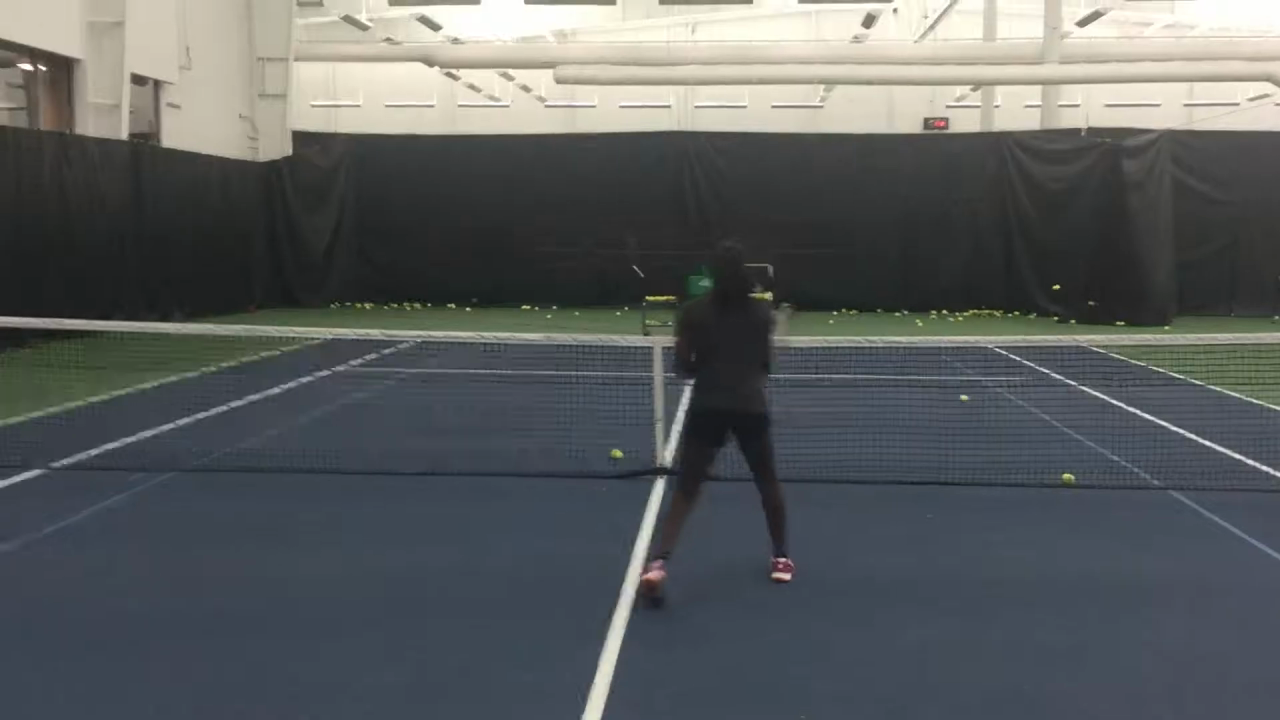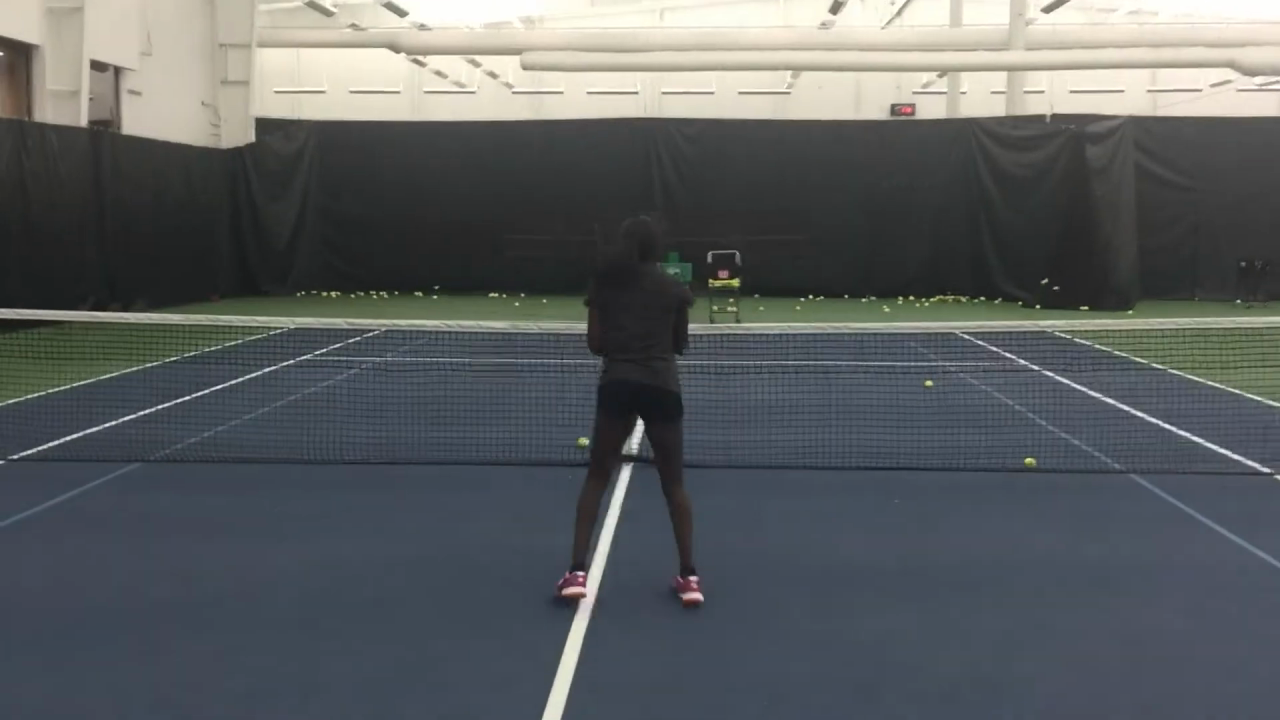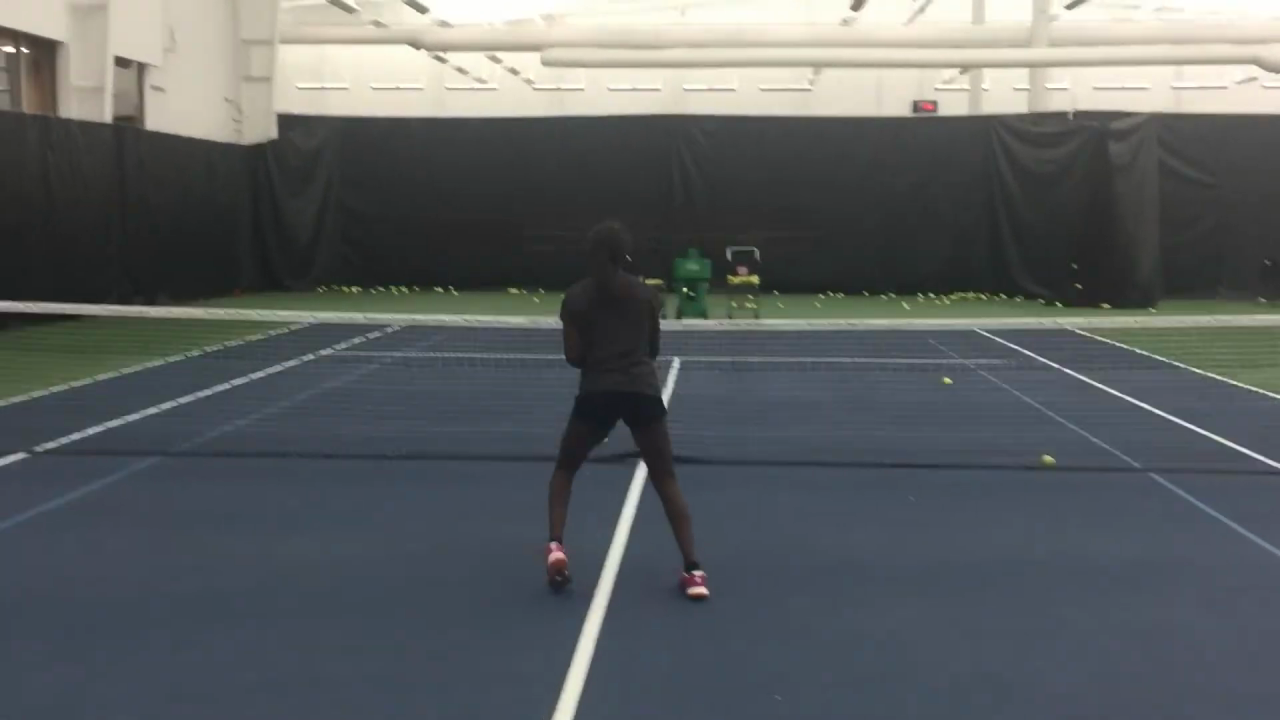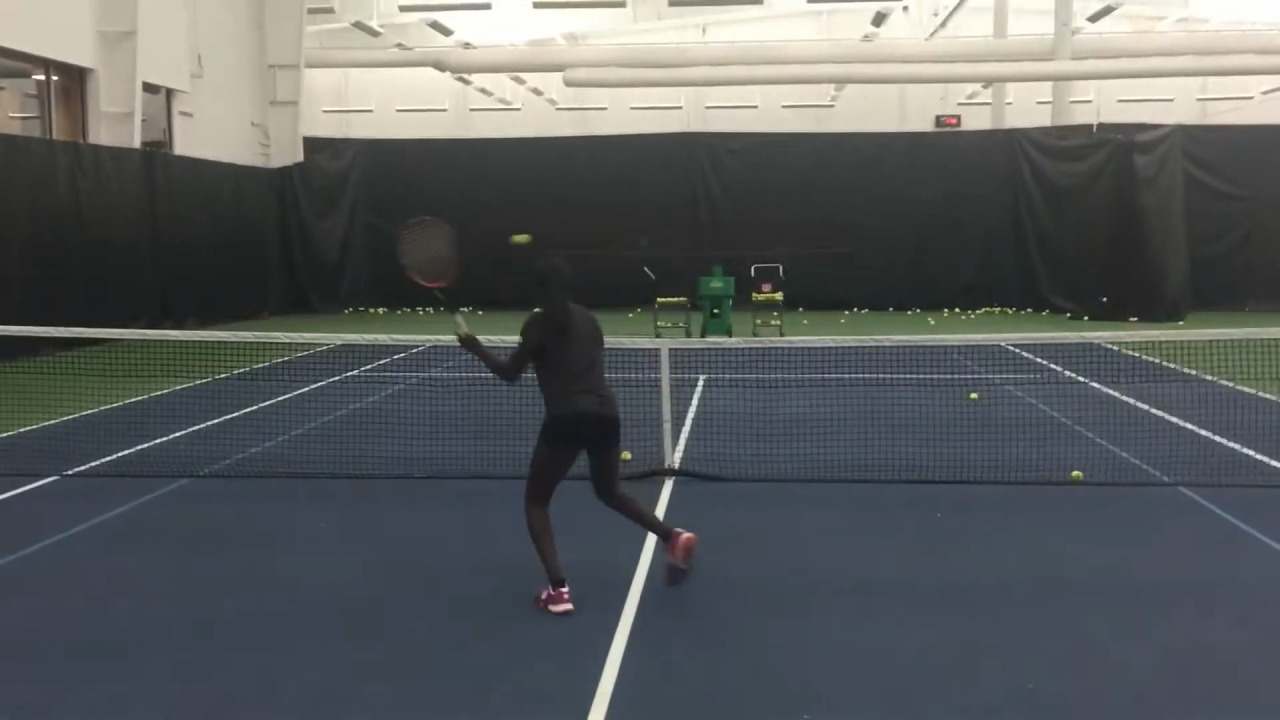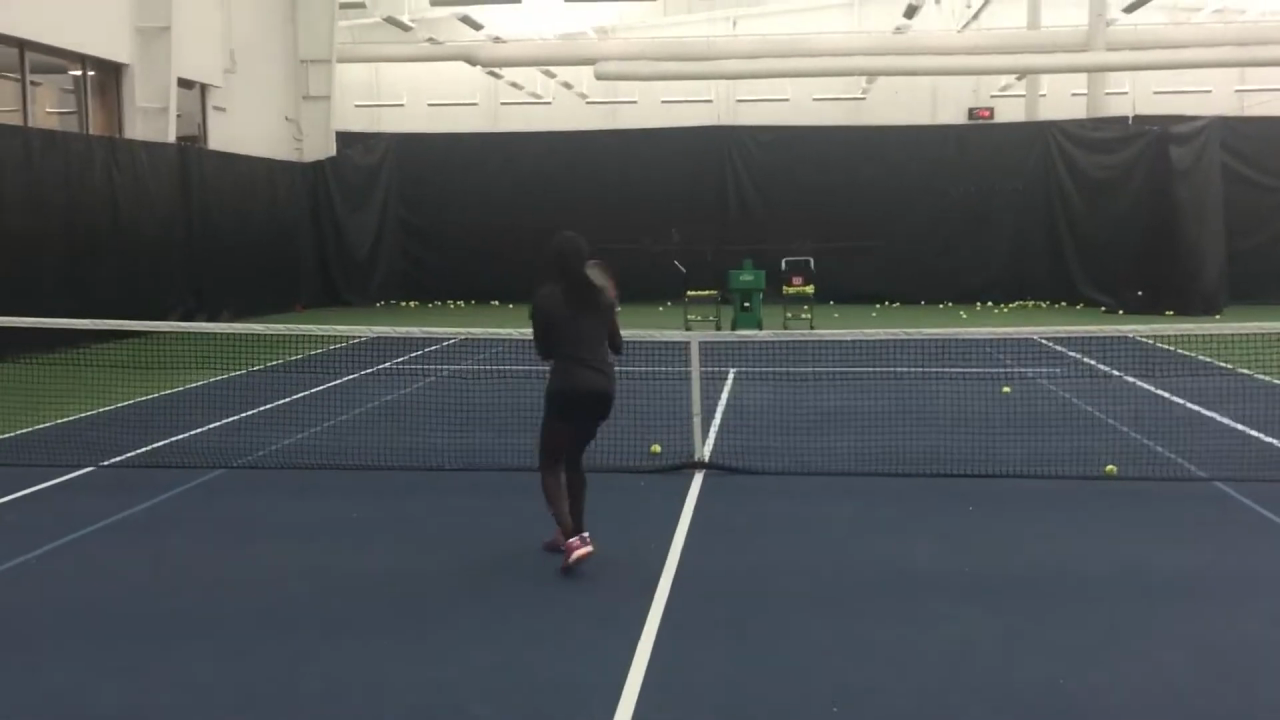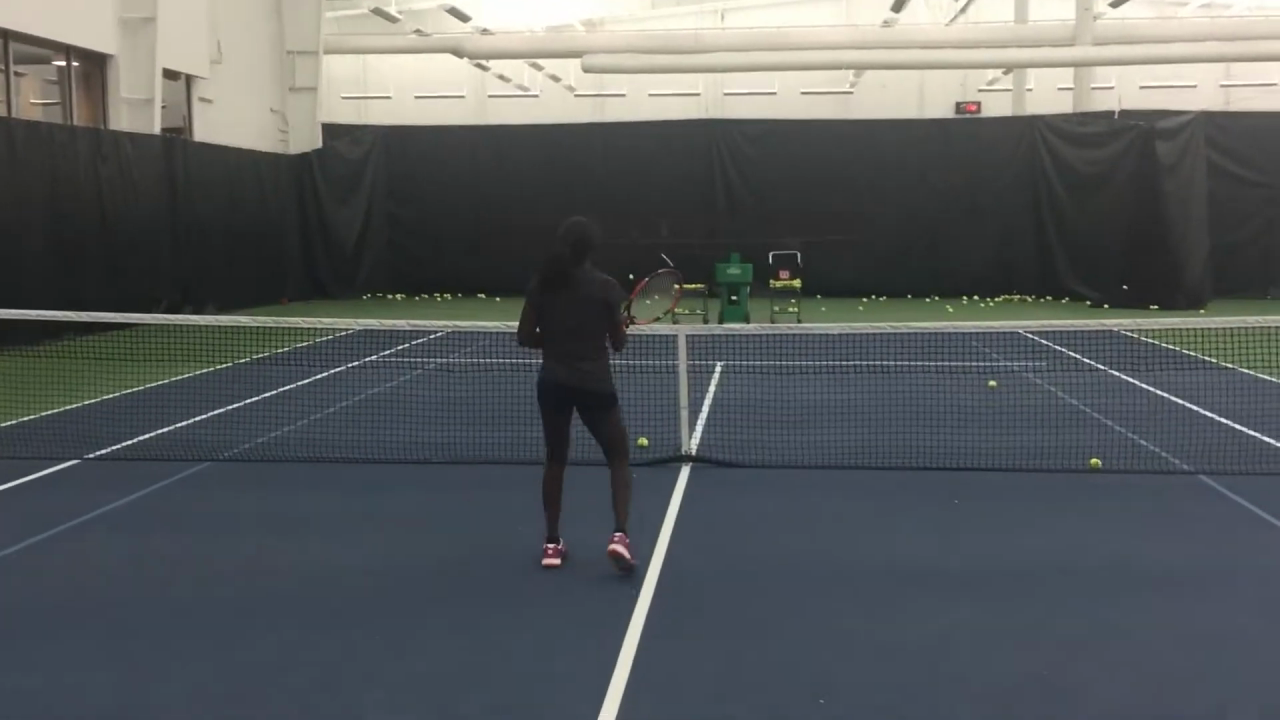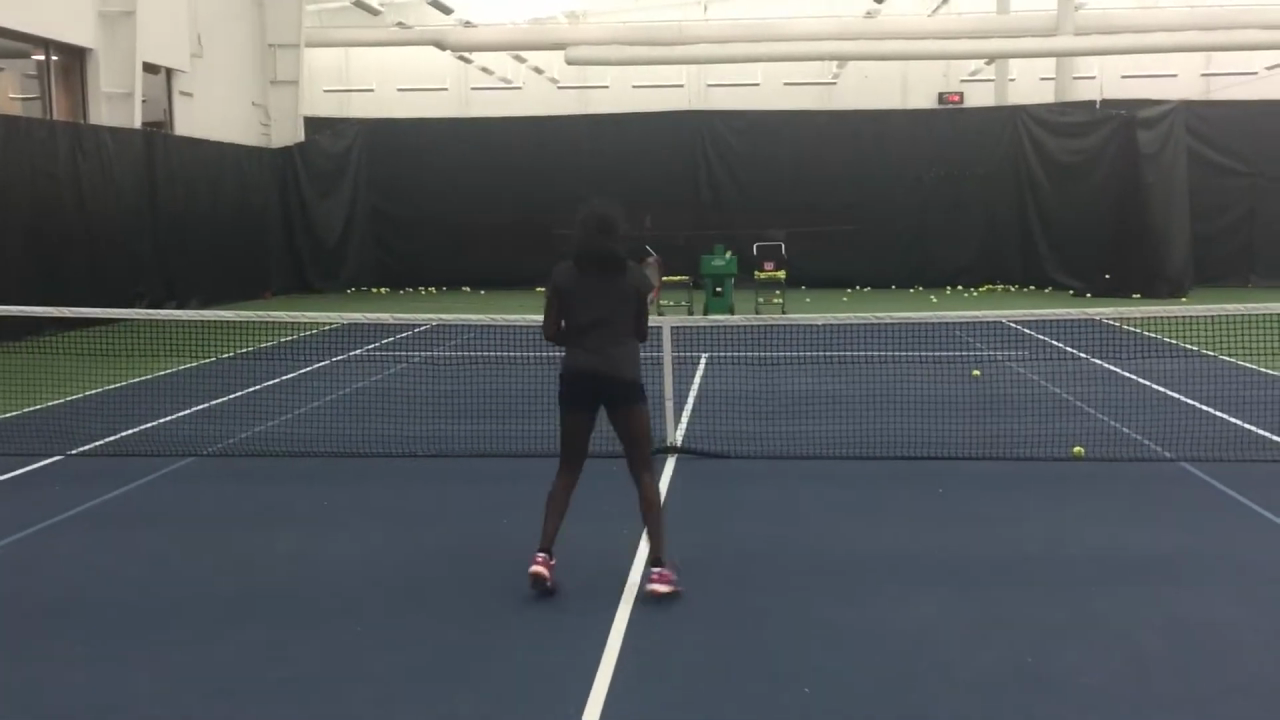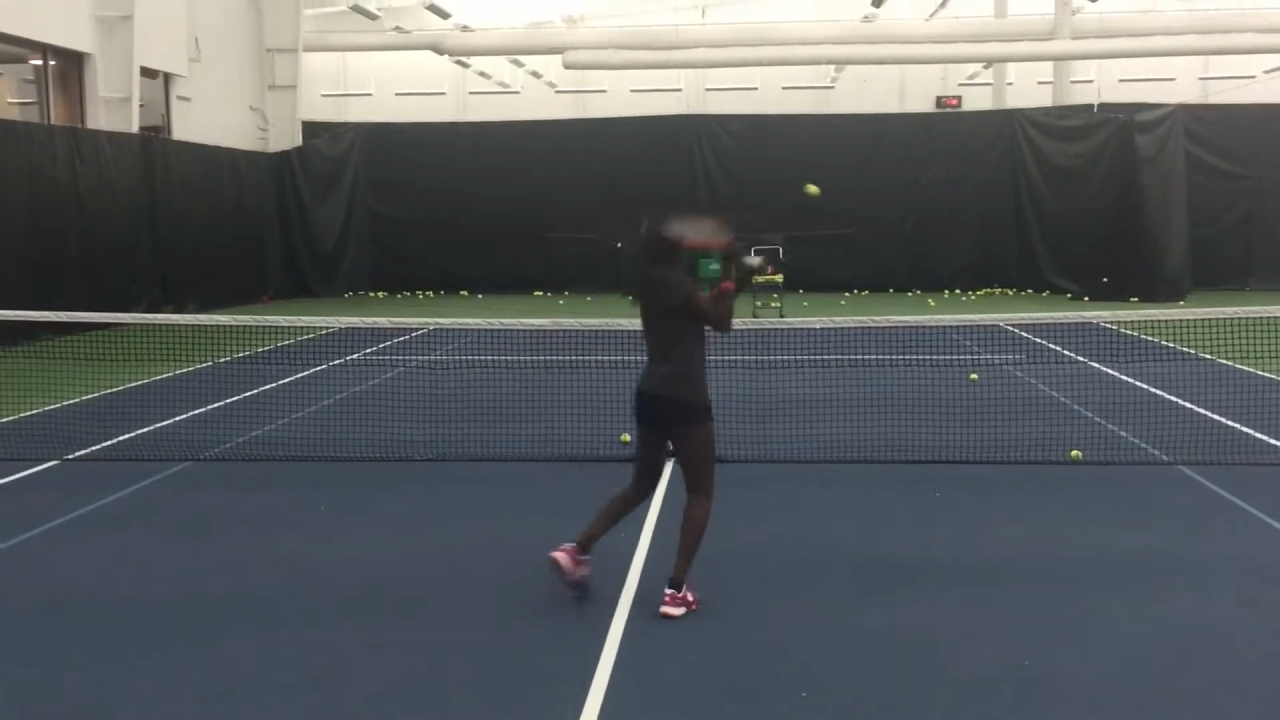
dt=0.5s
person 1, frame 1
left shoulder: (694, 311)
right shoulder: (760, 311)
left elbow: (684, 365)
right elbow: (764, 366)
left hip: (707, 407)
right hip: (750, 407)
left knee: (685, 491)
right knee: (768, 484)
left ankle: (658, 563)
right ankle: (780, 558)
person 1, frame 2
left shoulder: (605, 283)
right shoulder: (675, 289)
left elbow: (595, 342)
right elbow: (680, 345)
left hip: (618, 385)
right hip: (662, 388)
left knee: (597, 479)
right knee: (673, 484)
left ankle: (576, 571)
right ankle: (689, 577)
person 1, frame 3
left shoulder: (577, 296)
right shoulder: (646, 293)
left elbow: (573, 355)
right elbow: (653, 349)
left hip: (597, 393)
right hip: (642, 391)
left knee: (564, 470)
right knee: (666, 481)
left ankle: (556, 545)
right ankle: (693, 572)
person 1, frame 4
left shoulder: (538, 324)
right shoulder: (588, 319)
left elbow: (510, 374)
left wrist: (476, 349)
left hip: (566, 420)
right hip: (605, 414)
left knee: (535, 503)
right knee: (609, 493)
left ankle: (558, 590)
right ankle: (673, 536)
person 1, frame 5
left shoulder: (543, 298)
right shoulder: (601, 296)
left elbow: (545, 352)
right elbow: (617, 347)
left hip: (568, 388)
right hip: (603, 389)
left knee: (551, 467)
right knee: (572, 459)
left ankle: (572, 537)
right ankle: (574, 533)
person 1, frame 6
left shoulder: (542, 283)
right shoulder: (607, 287)
left elbow: (525, 337)
right elbow: (617, 344)
right wrist: (621, 325)
left hip: (553, 382)
right hip: (595, 385)
left knee: (556, 460)
right knee: (619, 460)
left ankle: (553, 544)
right ankle: (620, 536)
person 1, frame 7
left shoulder: (563, 274)
right shoulder: (634, 274)
left elbow: (551, 333)
right elbow: (641, 333)
left hip: (577, 375)
right hip: (621, 376)
left knee: (568, 470)
right knee: (643, 471)
left ankle: (543, 556)
right ankle: (658, 567)
person 1, frame 8
left shoulder: (655, 285)
right shoulder: (674, 280)
left elbow: (686, 305)
right elbow: (722, 322)
left wrist: (727, 278)
right wrist: (729, 275)
left hip: (652, 393)
right hip: (685, 397)
left knee: (641, 484)
right knee: (700, 492)
left ankle: (574, 549)
right ankle: (676, 590)
